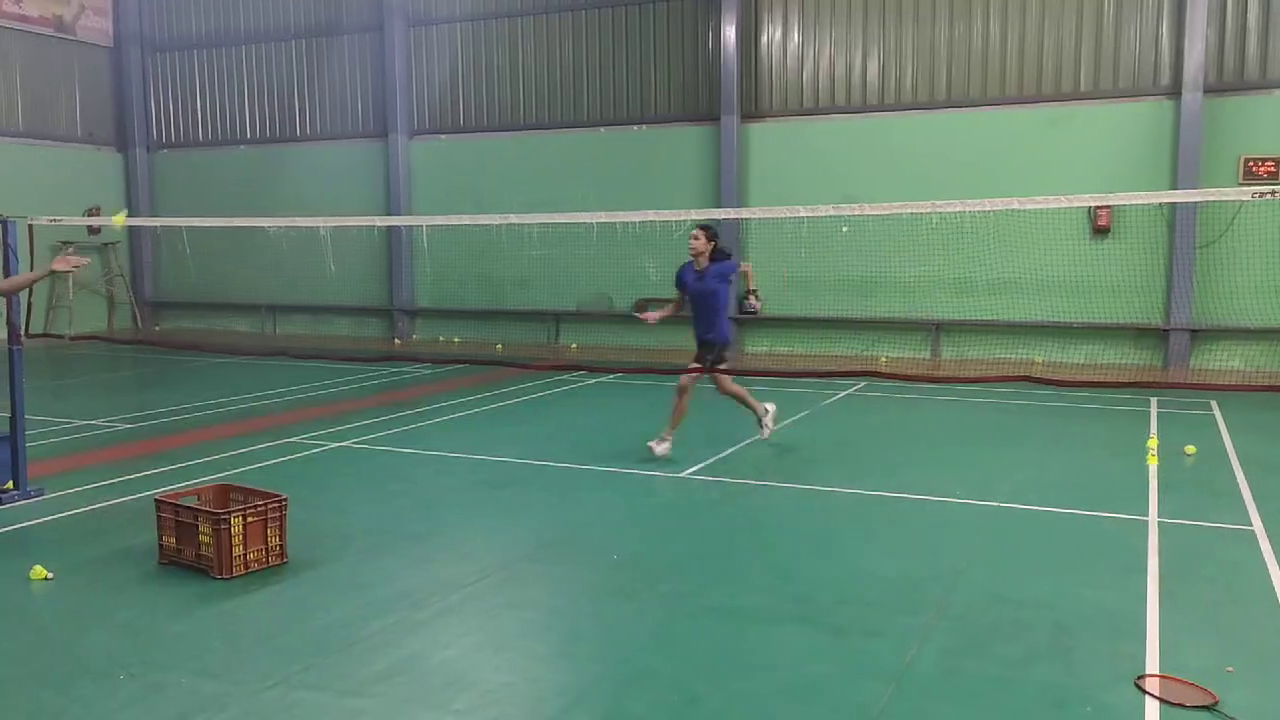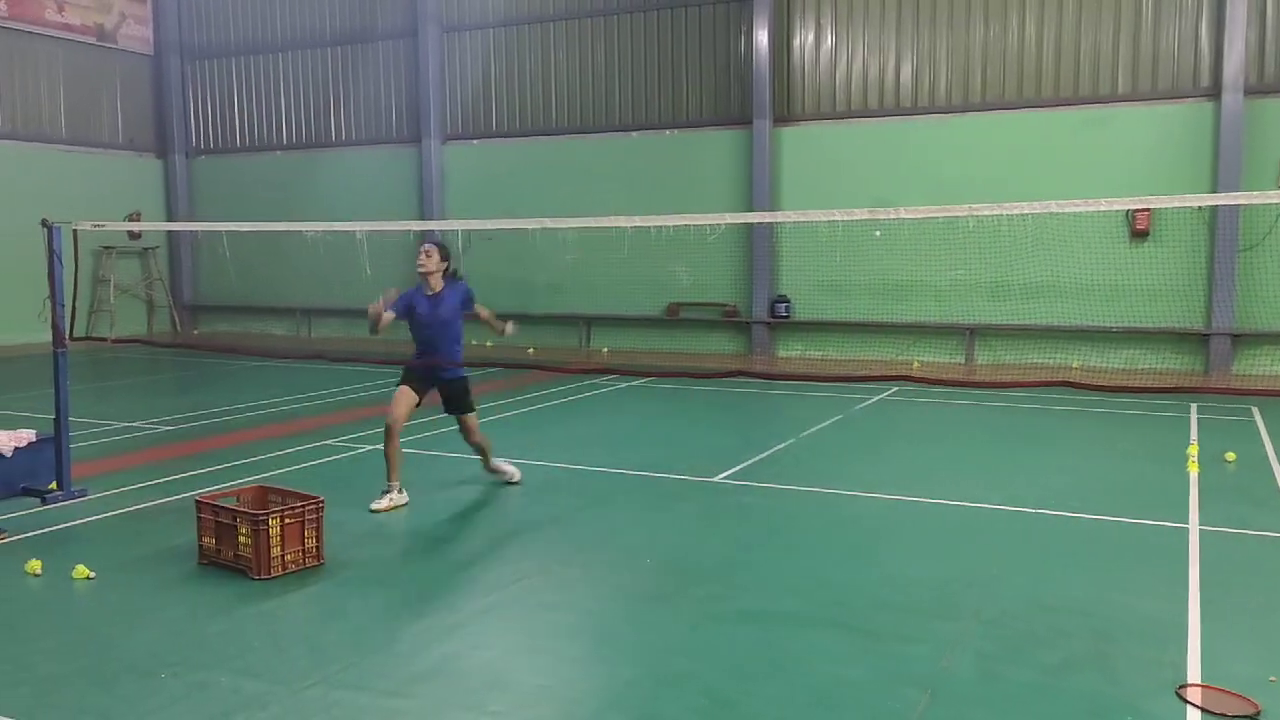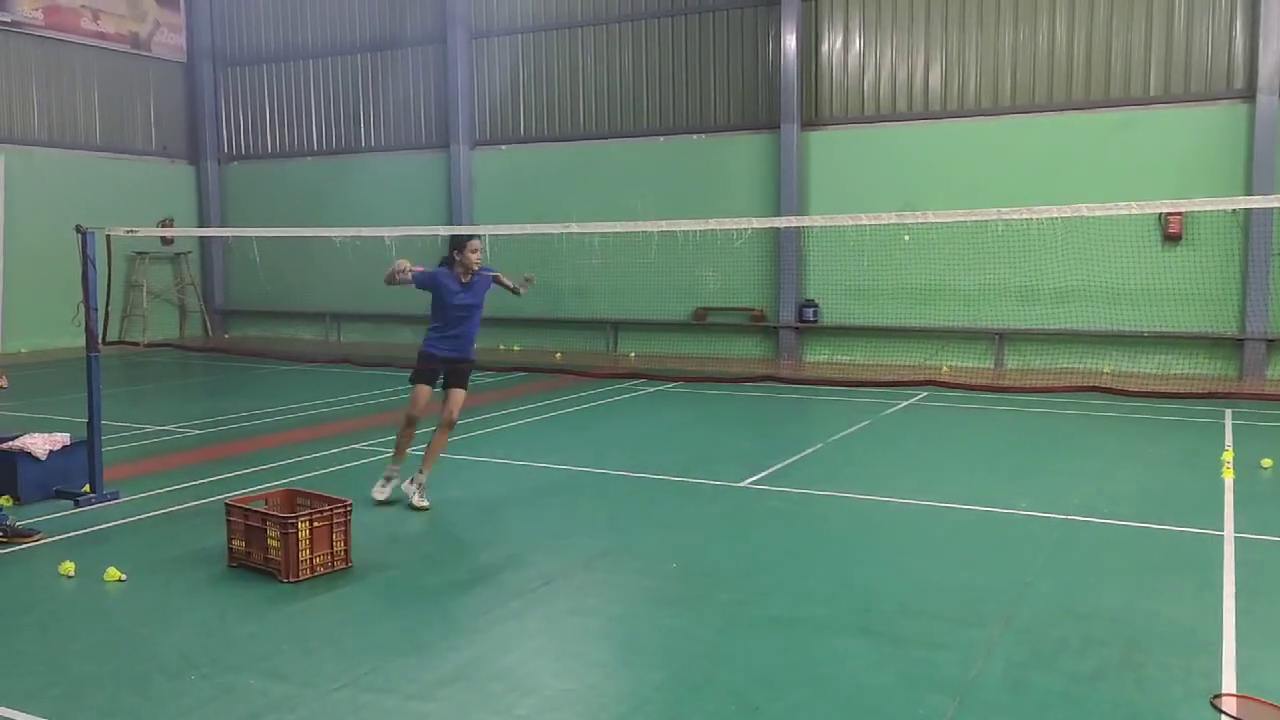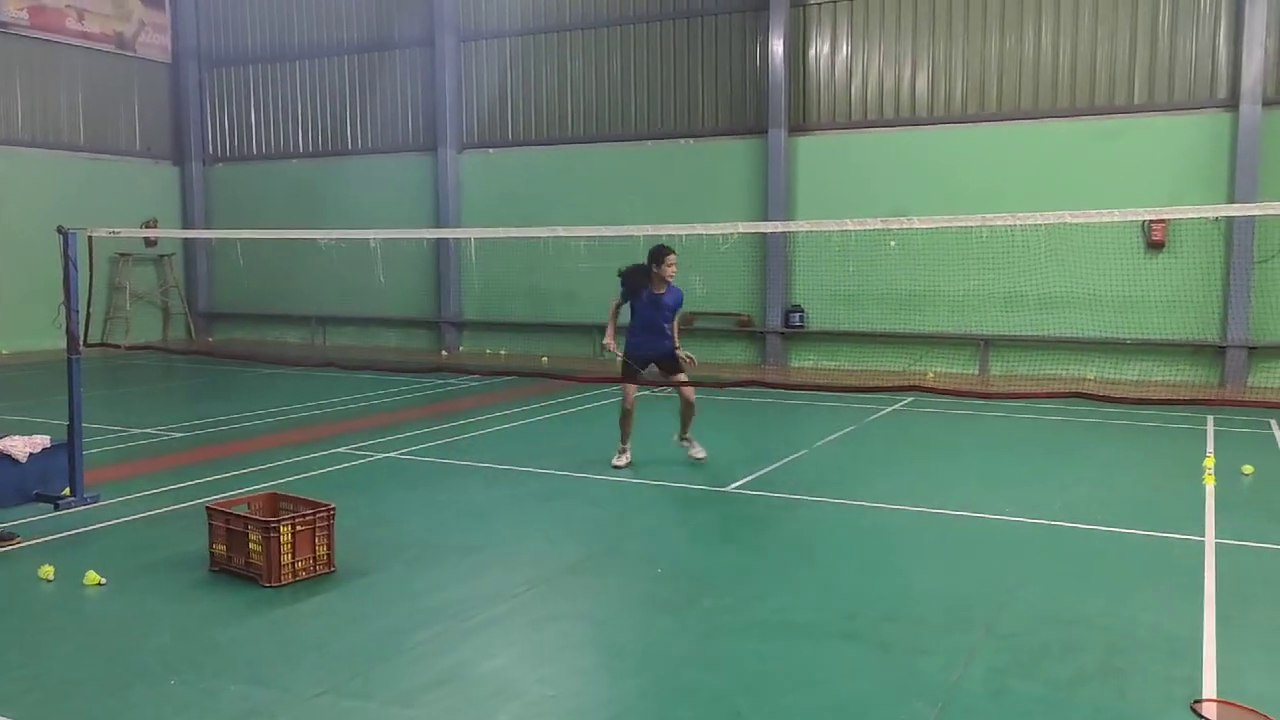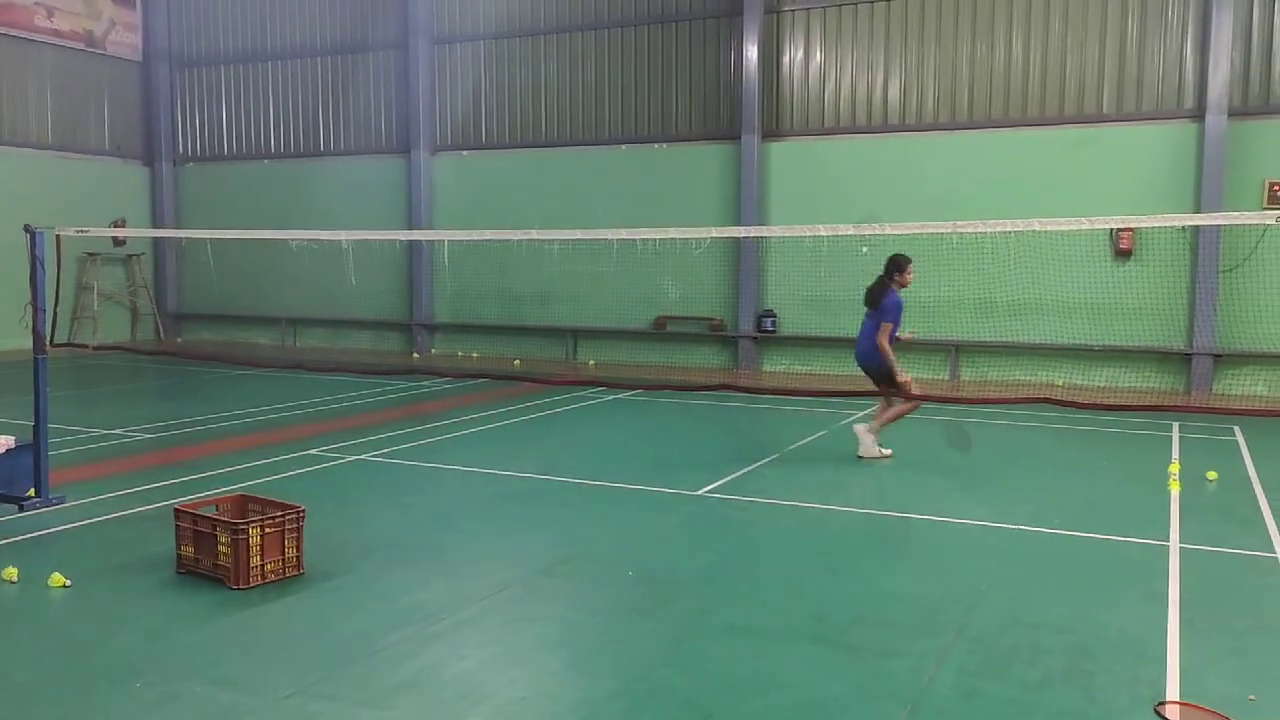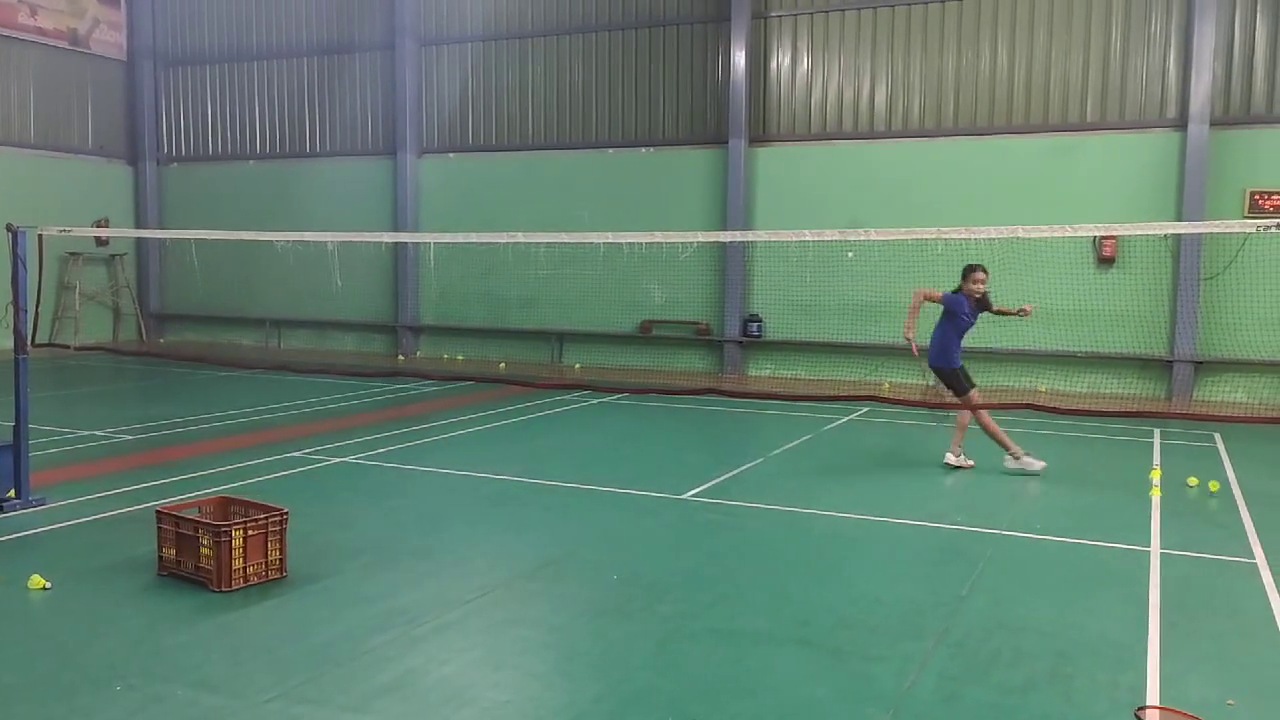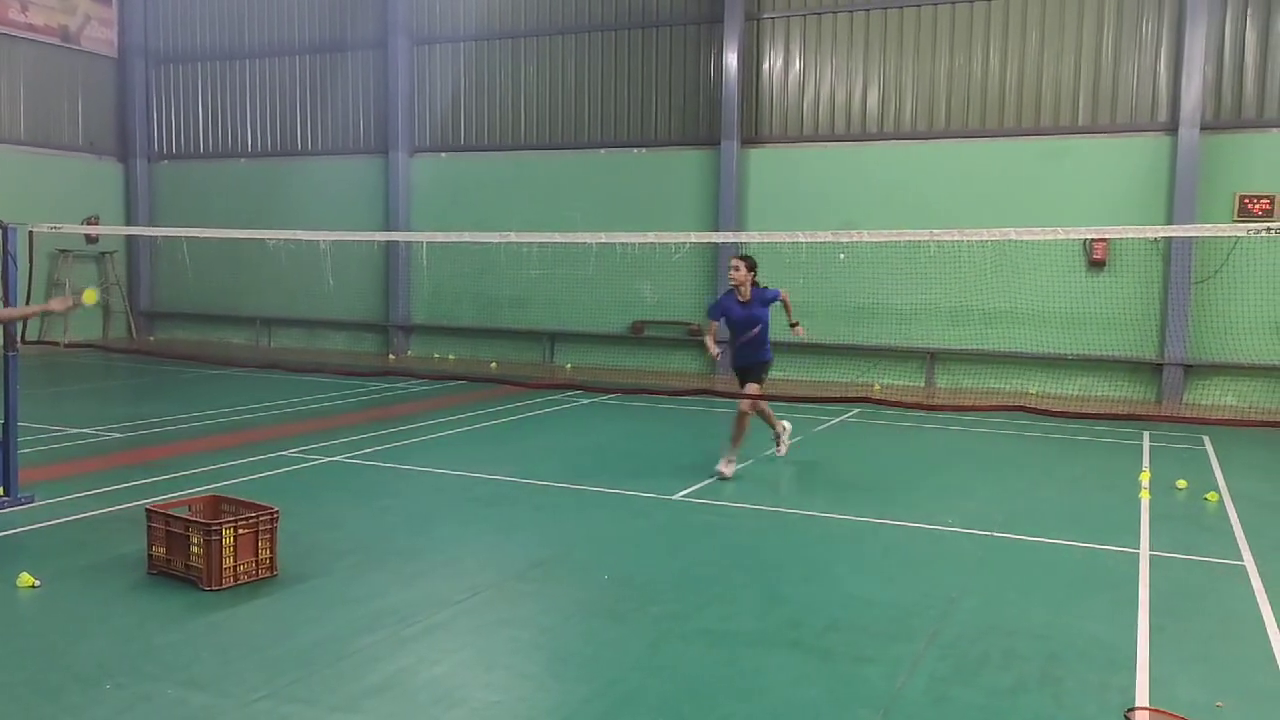
dt=0.7s
person 1, frame 1
left shoulder: (723, 267)
right shoulder: (684, 272)
left elbow: (746, 268)
right elbow: (677, 305)
left wrist: (752, 294)
right wrist: (658, 315)
left hip: (718, 338)
right hip: (703, 337)
left knee: (684, 385)
right knee: (724, 387)
left ankle: (667, 438)
right ankle: (763, 410)
person 1, frame 2
left shoulder: (459, 291)
right shoulder: (409, 298)
left elbow: (477, 311)
right elbow: (376, 328)
left wrist: (500, 326)
right wrist: (376, 315)
left hip: (453, 373)
right hip: (420, 370)
left knee: (474, 438)
right knee: (393, 422)
left ankle: (490, 462)
right ankle: (393, 489)
person 1, frame 3
left shoulder: (483, 277)
right shoulder: (439, 277)
right elbow: (391, 281)
left wrist: (514, 288)
right wrist: (398, 268)
left hip: (462, 357)
right hip: (432, 352)
left knee: (449, 419)
right knee: (413, 416)
left ankle: (418, 482)
right ankle: (392, 472)
person 1, frame 4
left shoulder: (676, 294)
right shoulder: (636, 286)
right elbow: (616, 306)
left wrist: (678, 348)
right wrist: (609, 334)
left hip: (665, 351)
right hip: (636, 352)
left knee: (689, 398)
right knee: (628, 405)
left ankle: (685, 436)
right ankle: (624, 448)
person 1, frame 5
left shoulder: (882, 294)
right shoulder: (893, 301)
right elbow: (881, 341)
left wrist: (896, 336)
right wrist: (898, 371)
left hip: (863, 354)
right hip: (875, 357)
left knee: (890, 399)
right knee: (914, 400)
left ankle: (869, 445)
right ankle: (868, 430)
person 1, frame 6
left shoulder: (976, 301)
right shoulder: (957, 300)
left elbow: (992, 309)
right elbow: (921, 293)
left wrist: (1017, 312)
right wrist: (910, 327)
left hip: (951, 359)
right hip: (944, 361)
left knee: (969, 404)
right knee: (977, 407)
left ankle: (954, 452)
right ankle: (1016, 455)
person 1, frame 7
left shoulder: (764, 295)
right shoulder: (722, 302)
left elbow: (784, 295)
right elbow: (709, 334)
left wrist: (794, 324)
right wrist: (712, 348)
left hip: (761, 359)
right hip: (739, 360)
left knee: (743, 408)
right knee: (755, 404)
left ankle: (731, 457)
right ankle: (780, 428)
